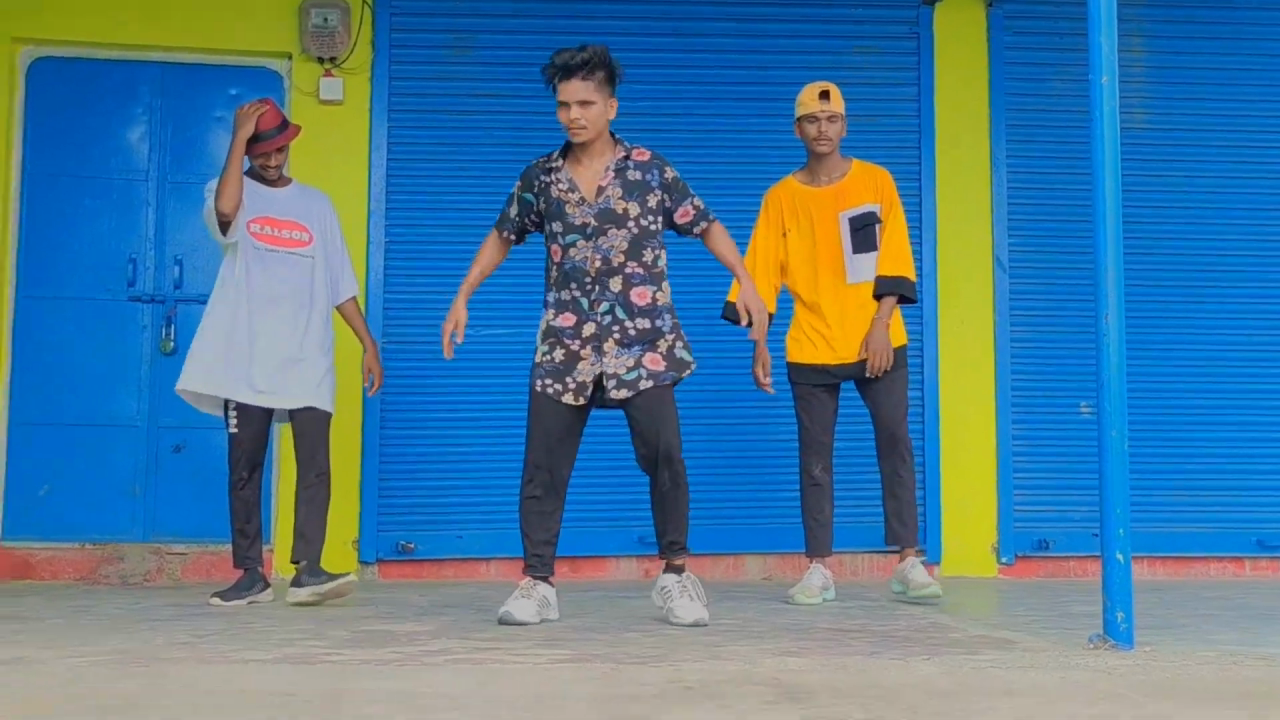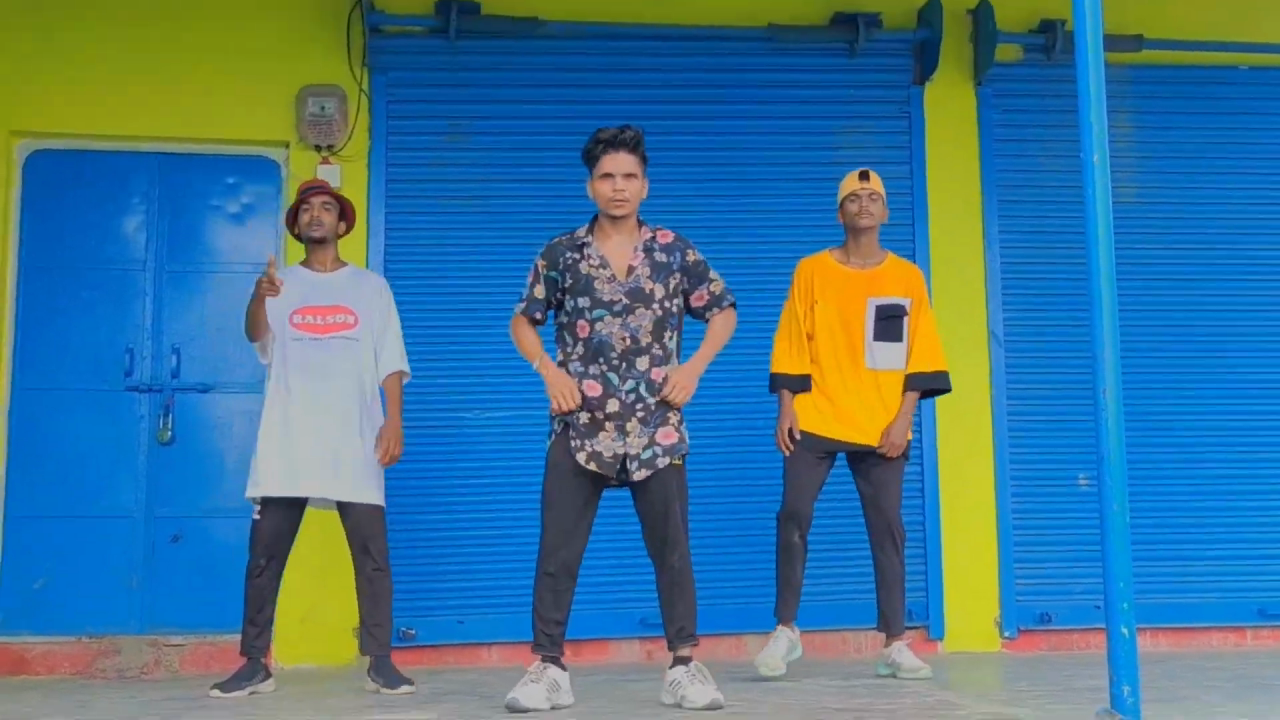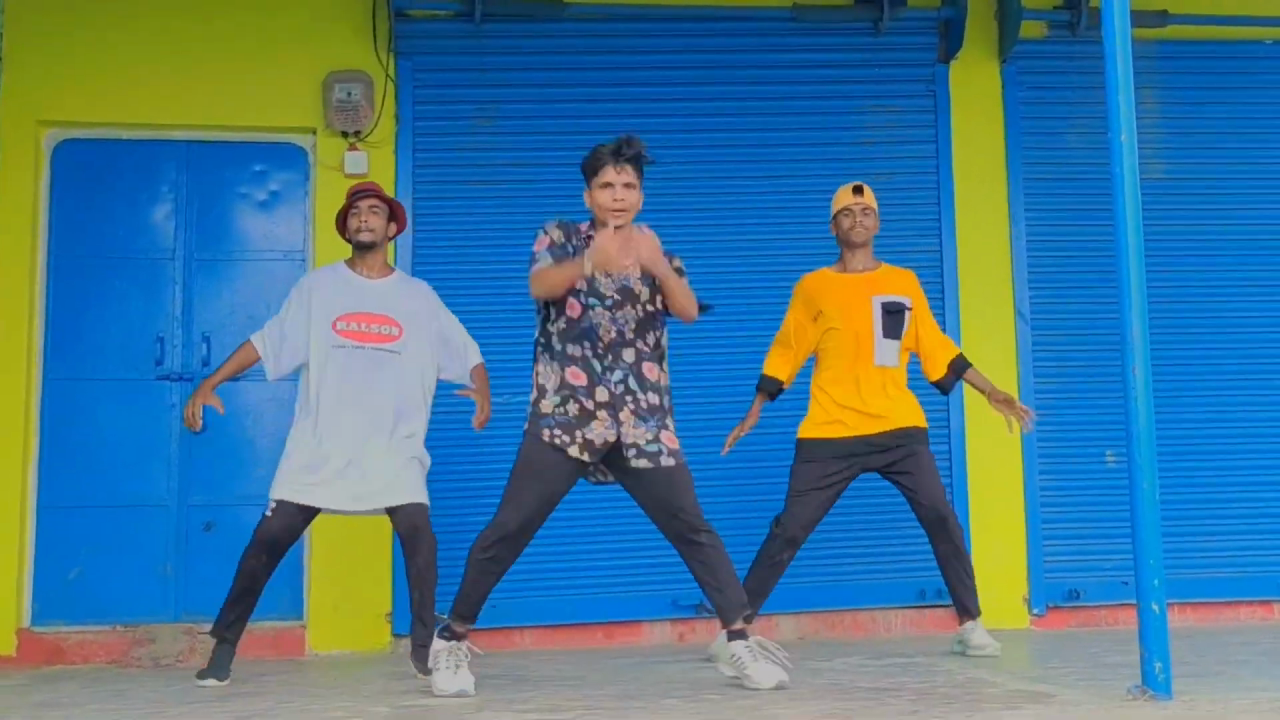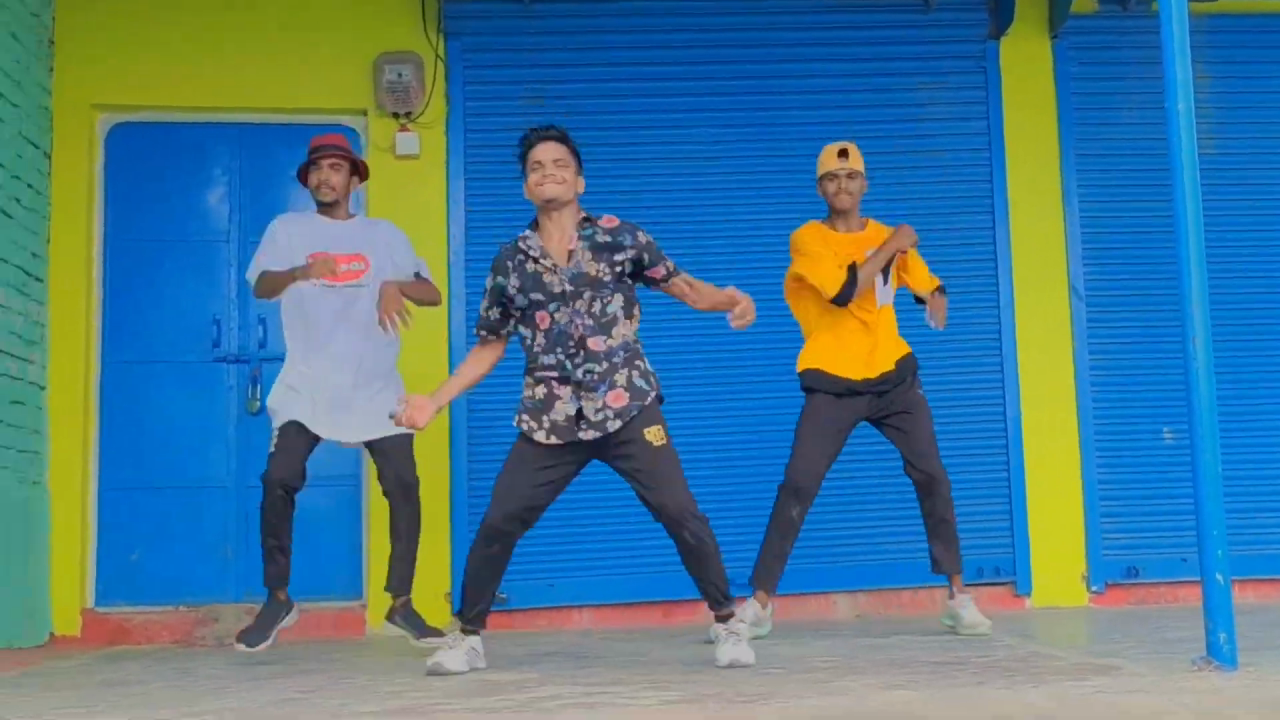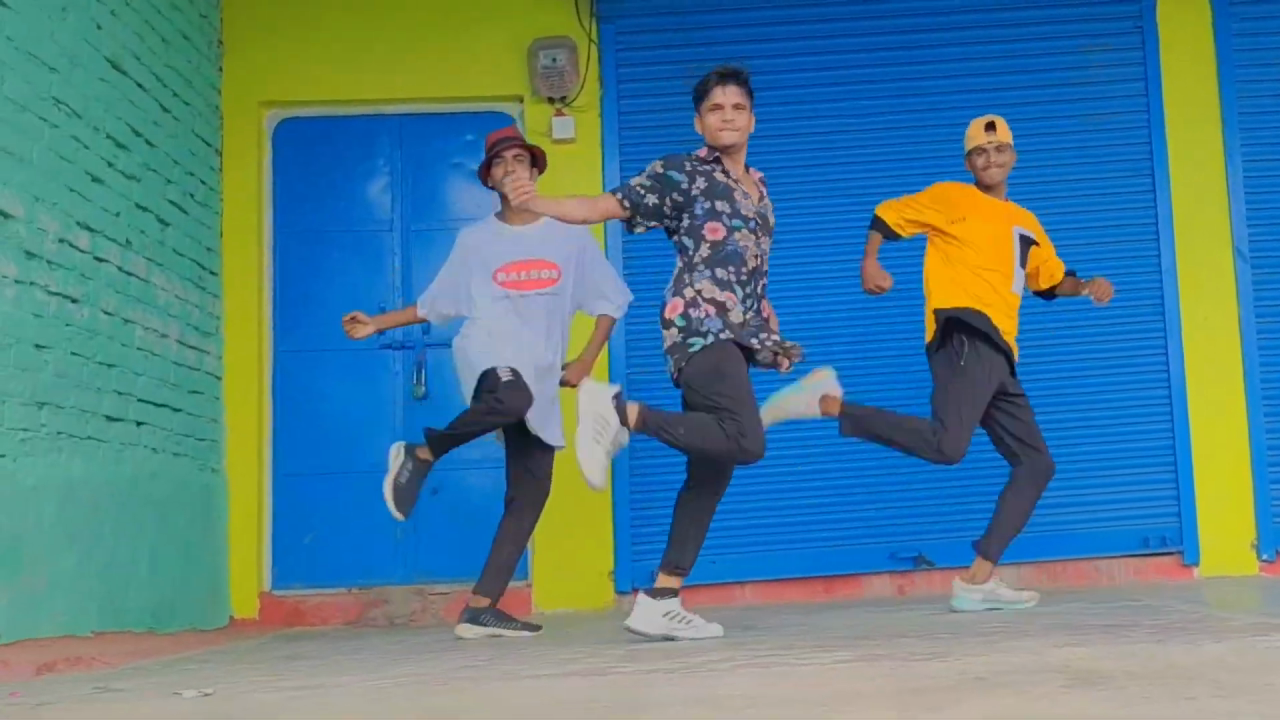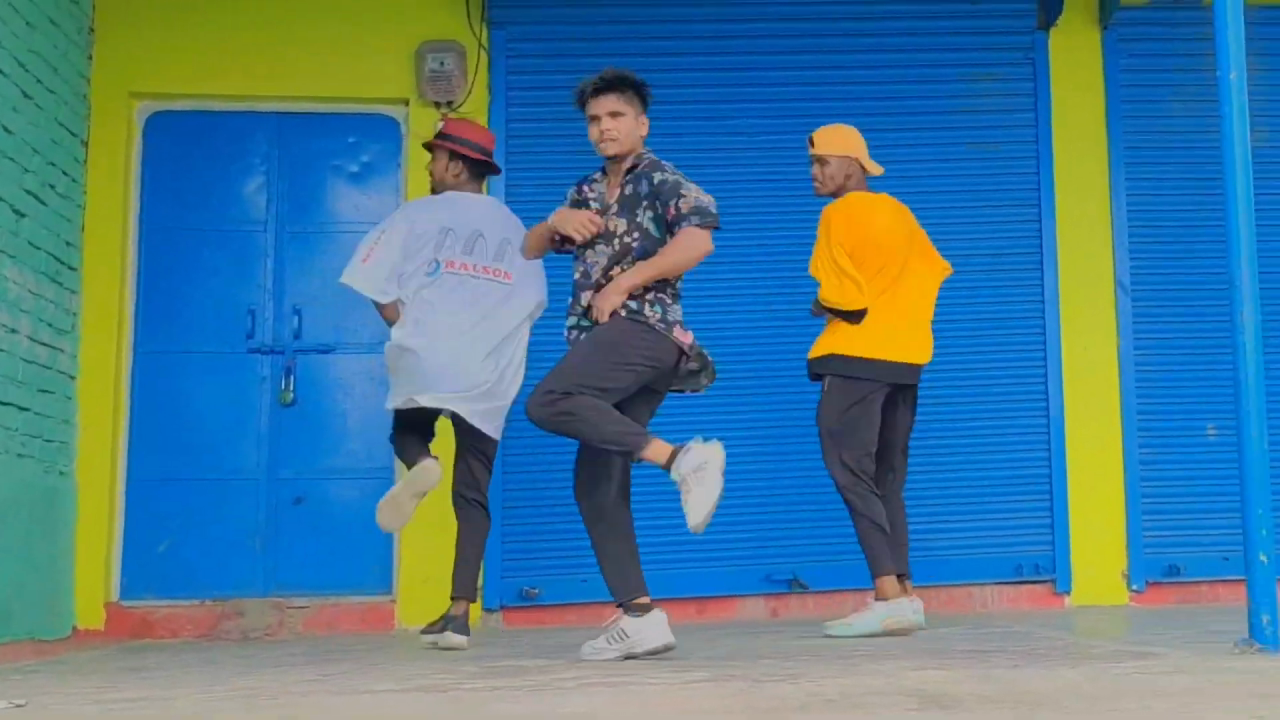
dt=0.5s
person 1, frame 1
left shoulder: (651, 169)
right shoulder: (539, 177)
left elbow: (706, 226)
right elbow: (502, 235)
left wrist: (746, 278)
right wrist: (461, 296)
left hip: (639, 344)
right hip: (564, 345)
left knee: (662, 454)
right knee: (543, 468)
left ankle: (675, 575)
right ankle: (537, 583)
person 1, frame 2
left shoulder: (675, 251)
right shoulder: (559, 254)
left elbow: (723, 311)
right elbow: (522, 321)
left wrist: (693, 367)
right wrist: (549, 372)
left hip: (655, 422)
right hip: (578, 422)
left knee: (671, 546)
right knee: (558, 546)
left ankle: (682, 666)
right ankle: (548, 669)
person 1, frame 3
left shoulder: (661, 259)
right shoulder: (560, 239)
left elbow: (687, 310)
right elbow: (540, 285)
left wrist: (654, 261)
right wrist: (588, 260)
left hip: (641, 423)
right hip: (564, 418)
left knee: (692, 529)
right knee: (509, 528)
left ankle: (739, 642)
right ankle: (453, 638)
person 1, frame 4
left shoulder: (617, 235)
right shoulder: (509, 262)
left elbow: (679, 285)
right elbow: (491, 344)
left wrist: (725, 298)
right wrist: (438, 399)
left hip: (625, 402)
right hip: (553, 413)
left knee: (676, 510)
right knee: (500, 524)
left ankle: (728, 621)
right ankle: (468, 634)
person 1, frame 5
left shoulder: (760, 190)
right shoulder: (680, 173)
right elbow: (610, 207)
left wrist: (767, 325)
right wrist: (539, 203)
left hip: (739, 339)
right hip: (703, 330)
left knee: (712, 471)
right knee: (741, 443)
left ankle: (660, 600)
right ankle: (617, 412)
person 1, frame 6
left shoulder: (657, 177)
right shoulder: (589, 192)
left elbow: (699, 235)
right elbow: (532, 248)
left wrist: (626, 281)
right wrist: (564, 224)
left hip: (643, 333)
right hip: (599, 346)
left knee: (547, 405)
right knee: (599, 484)
left ankle: (683, 458)
right ankle: (639, 617)
person 2, frame 1
left shoulder: (317, 204)
right shoulder: (232, 193)
left elbow: (340, 284)
right elbow: (226, 212)
left wrist: (369, 343)
right wrist: (239, 134)
left hip: (307, 358)
right hip: (245, 358)
left knee: (314, 459)
right knee: (244, 464)
left ankle: (307, 569)
right ankle: (251, 573)
person 2, frame 2
left shoulder: (371, 287)
right shoulder: (280, 286)
left elbow: (393, 364)
right elbow: (254, 340)
left wrist: (394, 420)
right wrist: (259, 297)
left hip: (355, 443)
right hip: (287, 444)
left knee: (371, 550)
right knee: (265, 548)
left ankle: (380, 660)
right ankle: (255, 662)
person 2, frame 3
left shoulder: (420, 297)
right shoulder: (315, 287)
left elbow: (467, 355)
right elbow: (267, 343)
left wrist: (481, 394)
right wrist: (210, 384)
left hip: (392, 449)
right hip: (319, 445)
left knee: (419, 537)
right knee: (269, 538)
left ankle: (424, 645)
right ankle: (225, 642)
person 2, frame 4
left shoulder: (384, 234)
right shoulder: (287, 229)
left elbow: (432, 293)
right elbow: (259, 286)
left wrist: (398, 287)
right wrist: (303, 268)
left hip: (372, 385)
right hip: (306, 382)
left knee: (404, 487)
right knee: (281, 481)
left ankle: (401, 603)
right ankle: (277, 599)
person 2, frame 5
left shoulder: (572, 237)
right shoulder: (474, 240)
left elbow: (610, 302)
right elbow: (436, 302)
left wrist: (586, 360)
right wrist: (378, 323)
left hip: (541, 381)
right hip: (491, 362)
left knee: (529, 497)
right knee: (510, 400)
left ankle: (481, 607)
right ankle: (420, 453)
person 2, frame 6
left shoulder: (419, 213)
right shoulder: (514, 227)
left elbow: (372, 286)
right elbow: (533, 302)
left wrist: (396, 319)
left hip: (427, 360)
right hip: (490, 373)
left knee: (410, 435)
right knee: (472, 489)
left ankle: (416, 471)
right ankle: (456, 612)
person 3, frame 1
left shoulder: (876, 181)
right shoulder: (781, 196)
left elbow: (895, 258)
right elbow: (761, 270)
left wrist: (882, 324)
right wrist: (758, 342)
left hip: (880, 340)
right hip: (812, 348)
left knee: (896, 443)
right knee: (815, 456)
left ankle: (908, 560)
right ankle: (819, 568)
person 3, frame 2
left shoulder: (908, 277)
right shoulder: (811, 270)
left elbow: (922, 353)
right elbow: (792, 343)
left wrist: (905, 417)
right wrist: (786, 407)
left hip: (881, 427)
right hip: (814, 421)
left knee: (888, 528)
right knee: (795, 514)
left ankle: (894, 645)
right ankle: (785, 631)
person 3, frame 3
left shoulder: (903, 283)
right shoulder: (812, 288)
left elbow: (936, 348)
right elbow: (785, 352)
left wrist: (992, 393)
right wrist: (754, 412)
left hip: (897, 426)
right hip: (831, 431)
left knee: (940, 518)
right knee: (790, 528)
left ankle: (970, 624)
right ankle: (741, 623)
person 3, frame 4
left shoulder: (884, 235)
right shoulder: (806, 240)
left elbow: (927, 288)
right elbow: (846, 291)
left wrist: (936, 302)
right wrist: (891, 248)
left hip: (890, 375)
right hip: (831, 384)
left knee: (932, 478)
right knee: (799, 485)
left ankle: (957, 596)
right ankle: (759, 602)
person 3, frame 5
left shoulder: (1025, 223)
right shoulder: (953, 198)
left elbow: (1051, 279)
right elbow: (885, 218)
left wrist: (1085, 286)
right wrist: (870, 262)
left hip: (993, 353)
right hip: (964, 336)
left knee: (1036, 463)
right knee: (946, 446)
left ankle: (978, 579)
right ankle: (824, 401)
person 3, frame 6
left shoulder: (838, 214)
right shoulder: (898, 215)
left elbow: (839, 301)
right elbow: (937, 274)
left wrist: (834, 306)
left hip: (854, 360)
right hip: (907, 360)
left knee: (846, 468)
right knee: (885, 479)
left ankle: (891, 597)
right ankle: (900, 596)
